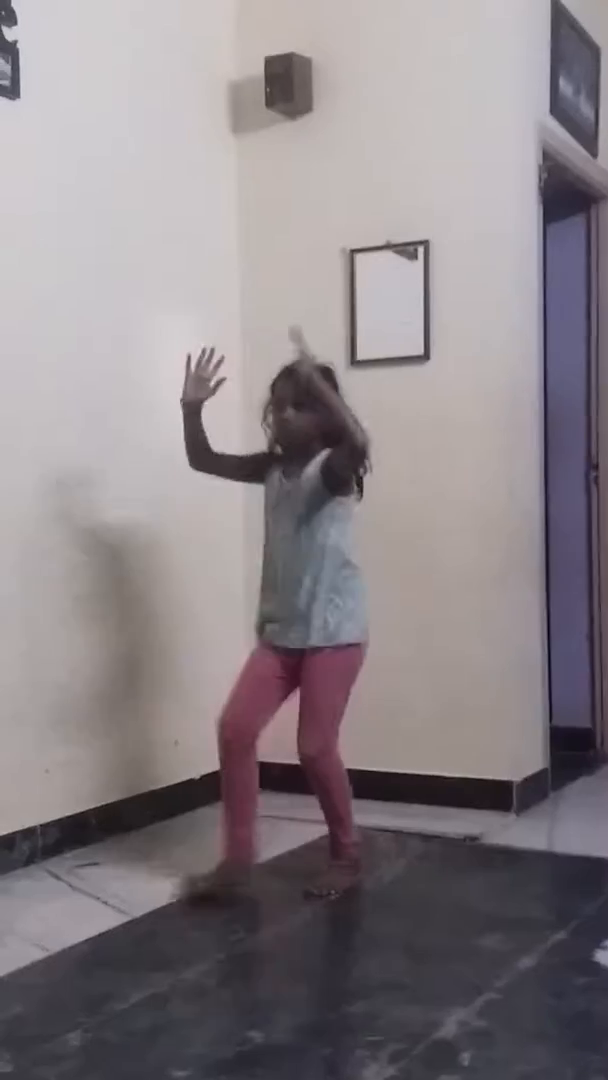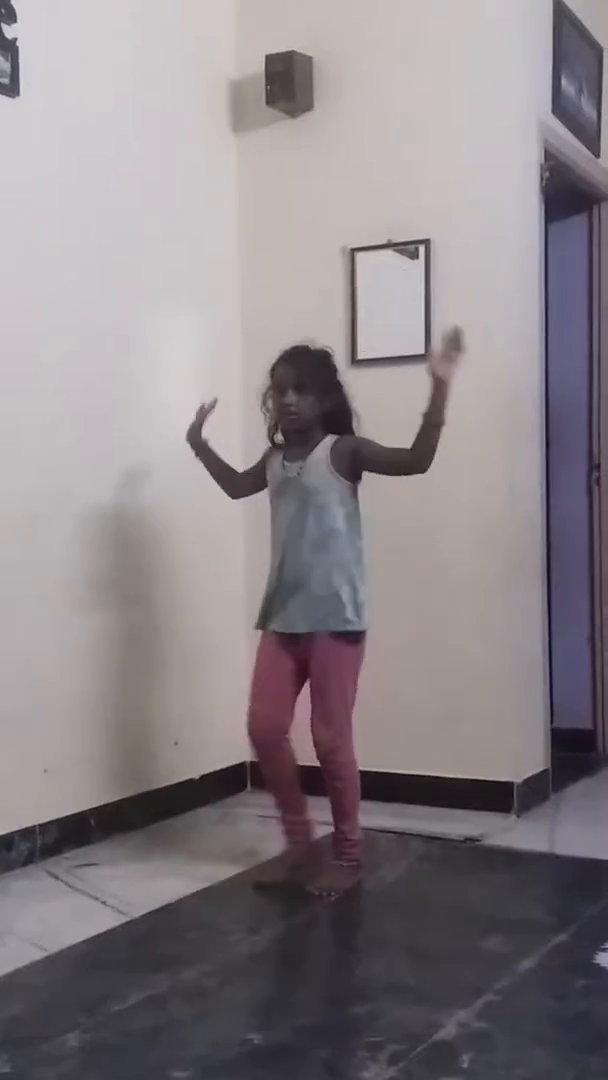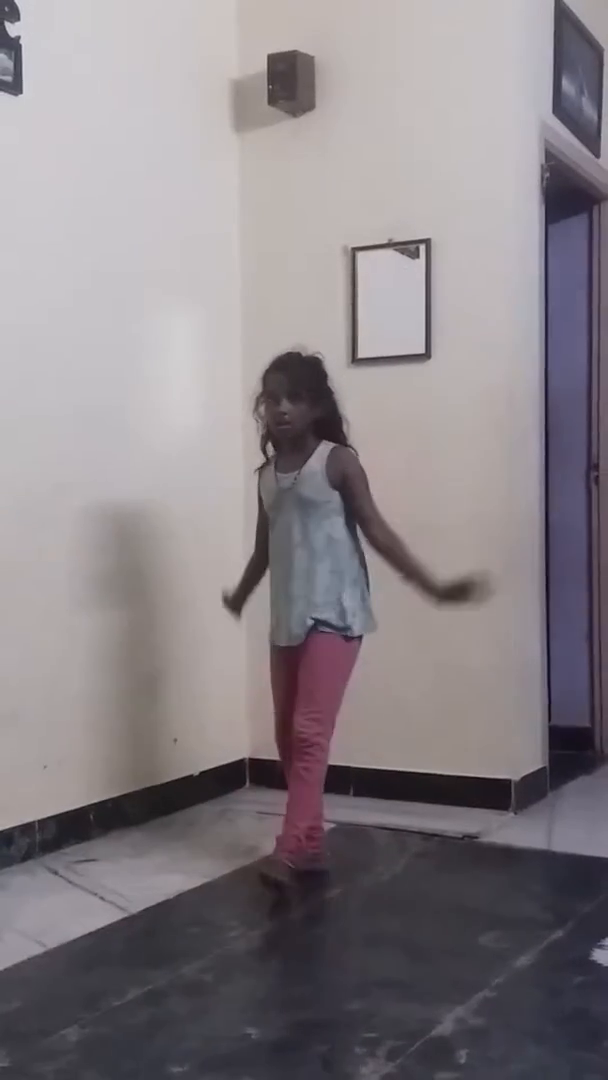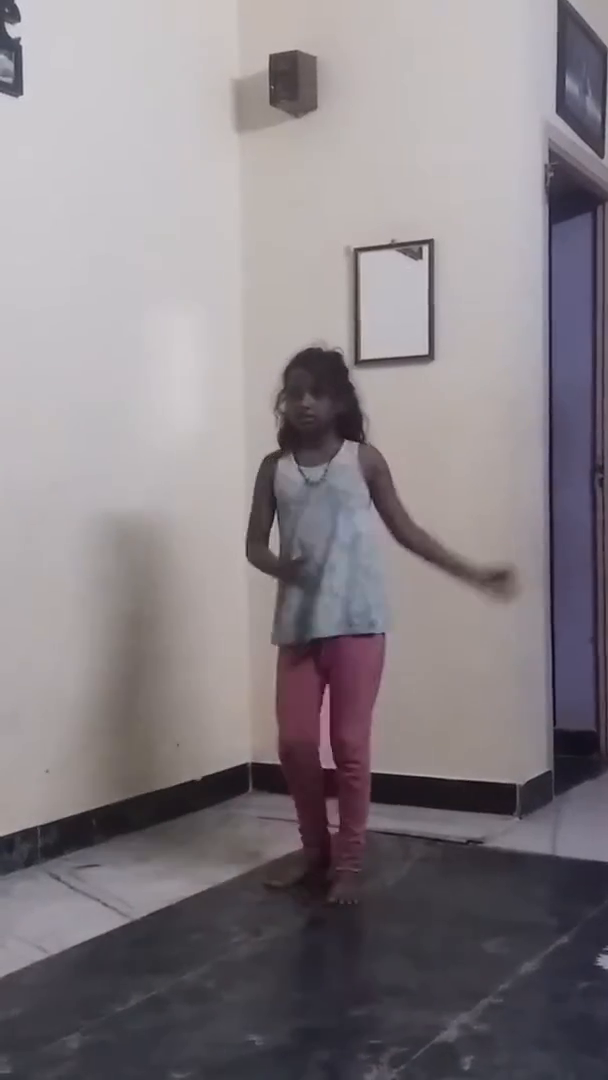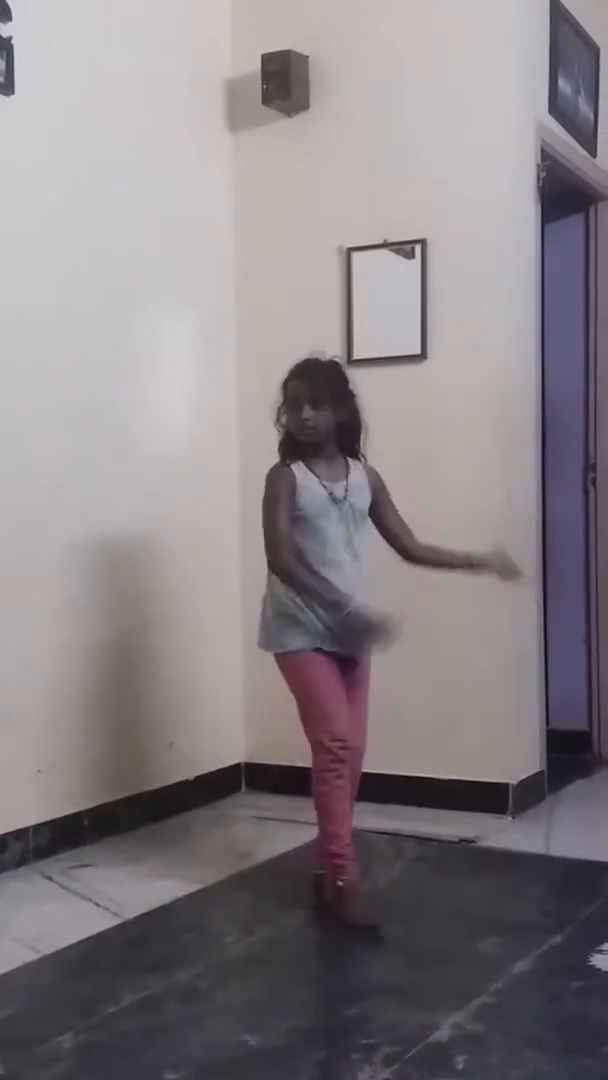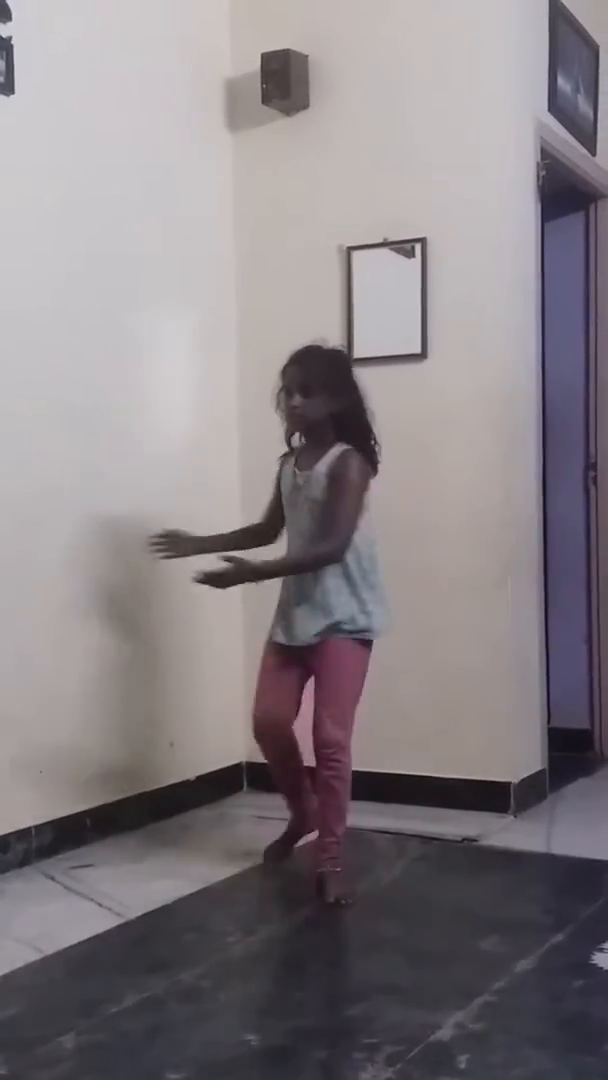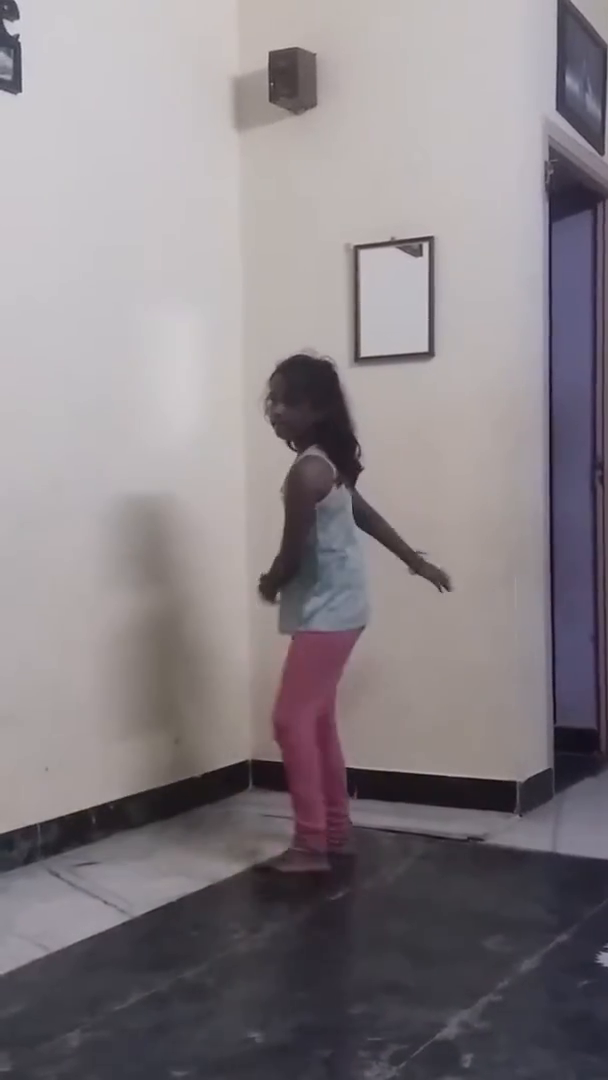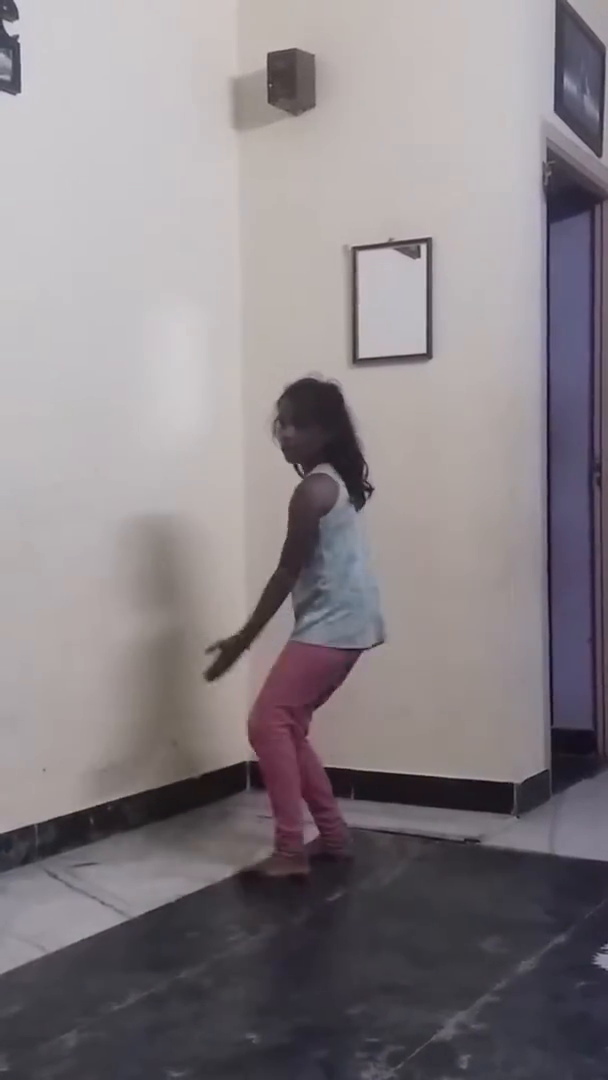
dt=0.4s
person 1, frame 1
left shoulder: (337, 467)
right shoulder: (271, 467)
left elbow: (360, 446)
right elbow: (203, 460)
left wrist: (317, 382)
right wrist: (192, 406)
left hip: (333, 628)
right hip: (281, 629)
left knee: (316, 745)
right knee: (234, 729)
left ankle: (346, 856)
right ankle: (236, 861)
person 1, frame 2
left shoulder: (342, 451)
right shoulder: (274, 457)
left elbow: (417, 459)
right elbow: (236, 485)
left wrist: (439, 386)
right wrist: (199, 444)
left hip: (336, 616)
right hip: (282, 614)
left knee: (331, 737)
right knee: (265, 727)
left ankle: (347, 856)
right ankle: (300, 846)
person 1, frame 3
left shoulder: (337, 461)
right shoulder: (266, 473)
left elbow: (377, 533)
left wrist: (432, 586)
right wrist: (242, 592)
left hip: (333, 616)
right hip: (287, 620)
left knee: (309, 733)
right knee: (289, 738)
left ankle: (289, 851)
right ankle: (311, 845)
person 1, frame 4
left shoulder: (365, 459)
right shoulder: (274, 469)
left elbow: (405, 529)
right elbow: (255, 545)
left wrist: (469, 572)
right wrist: (281, 567)
left hip: (356, 621)
right hip: (299, 624)
left knee: (350, 745)
right knee: (295, 740)
left ankle: (348, 864)
right ankle: (316, 851)
person 1, frame 5
left shoulder: (365, 477)
right shoulder: (283, 478)
left elbow: (409, 547)
right elbow: (281, 560)
left wrist: (480, 563)
right wrist: (345, 609)
left hip: (350, 633)
right hip: (299, 631)
left knee: (348, 750)
right knee: (337, 741)
left ankle: (332, 867)
right ankle: (342, 877)
person 1, frame 6
left shoulder: (349, 463)
right shoulder: (288, 464)
left elbow: (330, 549)
right elbow: (267, 530)
left wrist: (248, 573)
right wrist: (201, 543)
left hip: (344, 618)
right hip: (292, 618)
left knee: (332, 740)
right knee: (269, 720)
left ankle: (331, 861)
right ankle: (303, 814)
person 1, frame 7
left shoulder: (306, 471)
right shoulder: (329, 465)
left elbow: (294, 555)
right elbow: (366, 517)
left wrist: (272, 582)
right wrist: (414, 562)
left hip: (323, 612)
right hip: (332, 608)
left knee: (292, 718)
right knee: (315, 715)
left ankle: (310, 843)
right ankle: (334, 830)
person 1, frame 8
left shoulder: (312, 490)
right shoulder: (336, 484)
left elbow: (288, 573)
left wrist: (243, 639)
left hip: (331, 627)
right hip: (348, 624)
left knee: (267, 722)
right knee: (287, 726)
left ankle: (289, 847)
right ankle: (332, 832)
